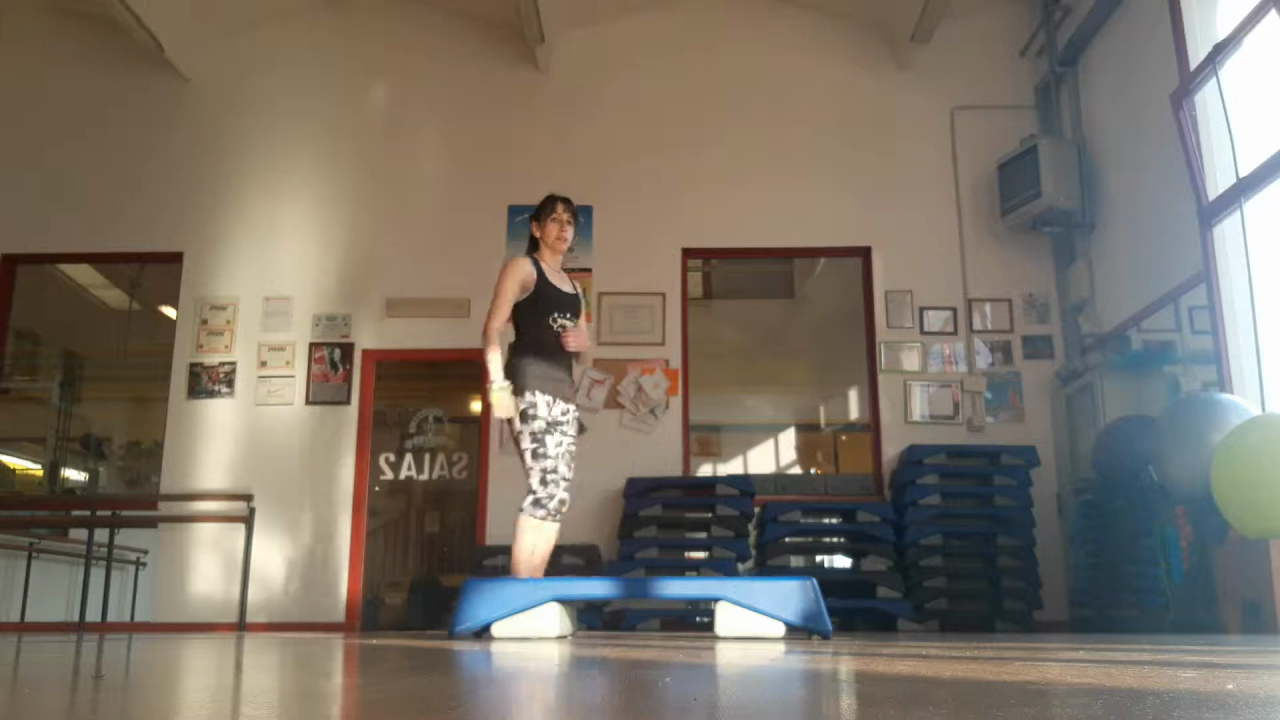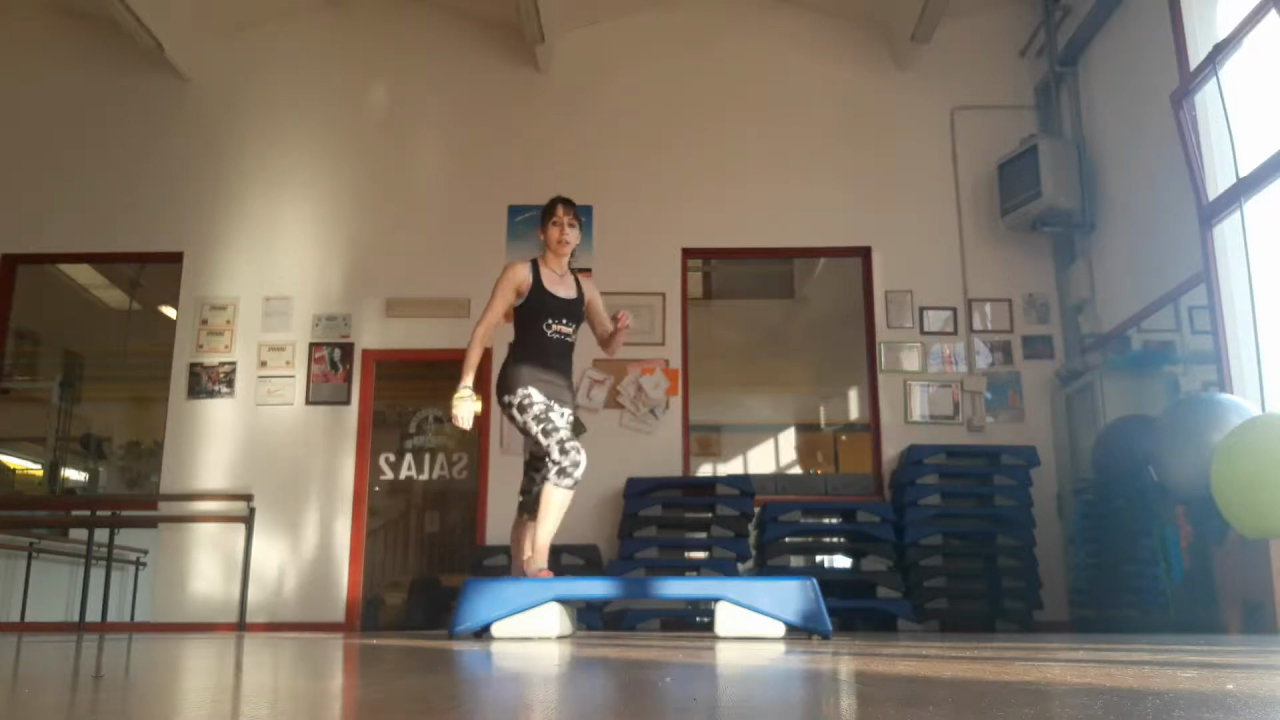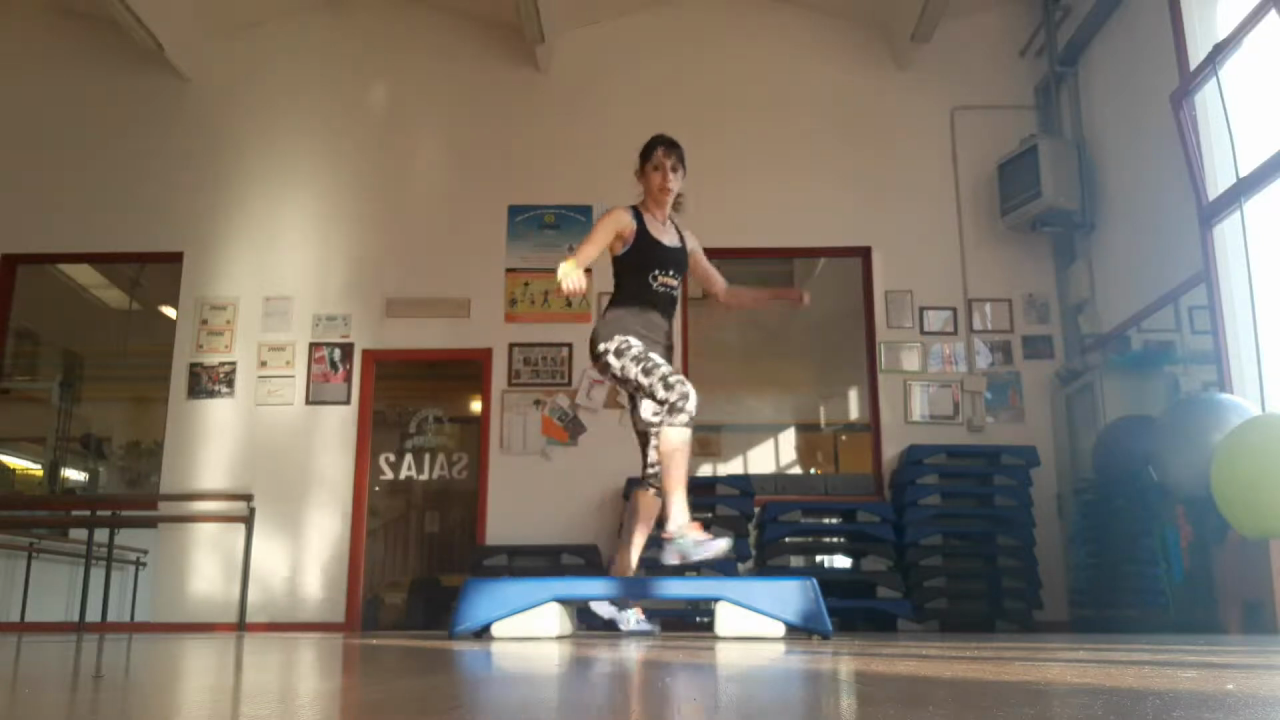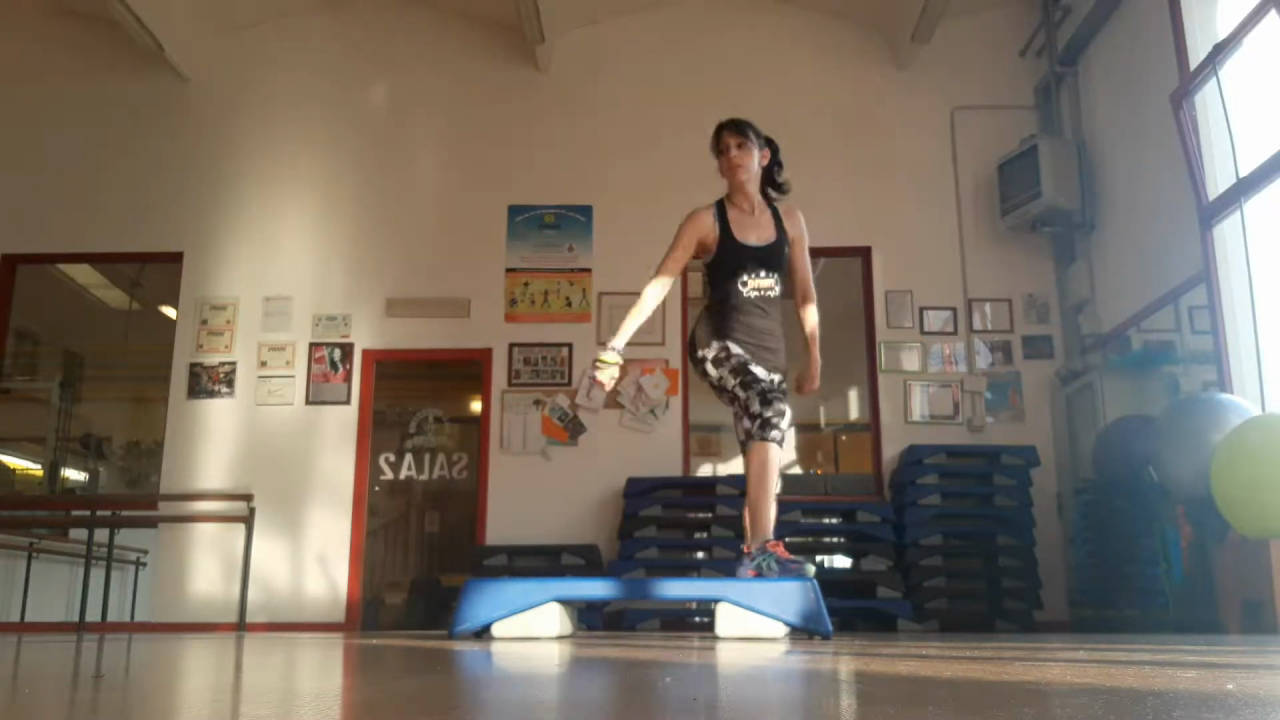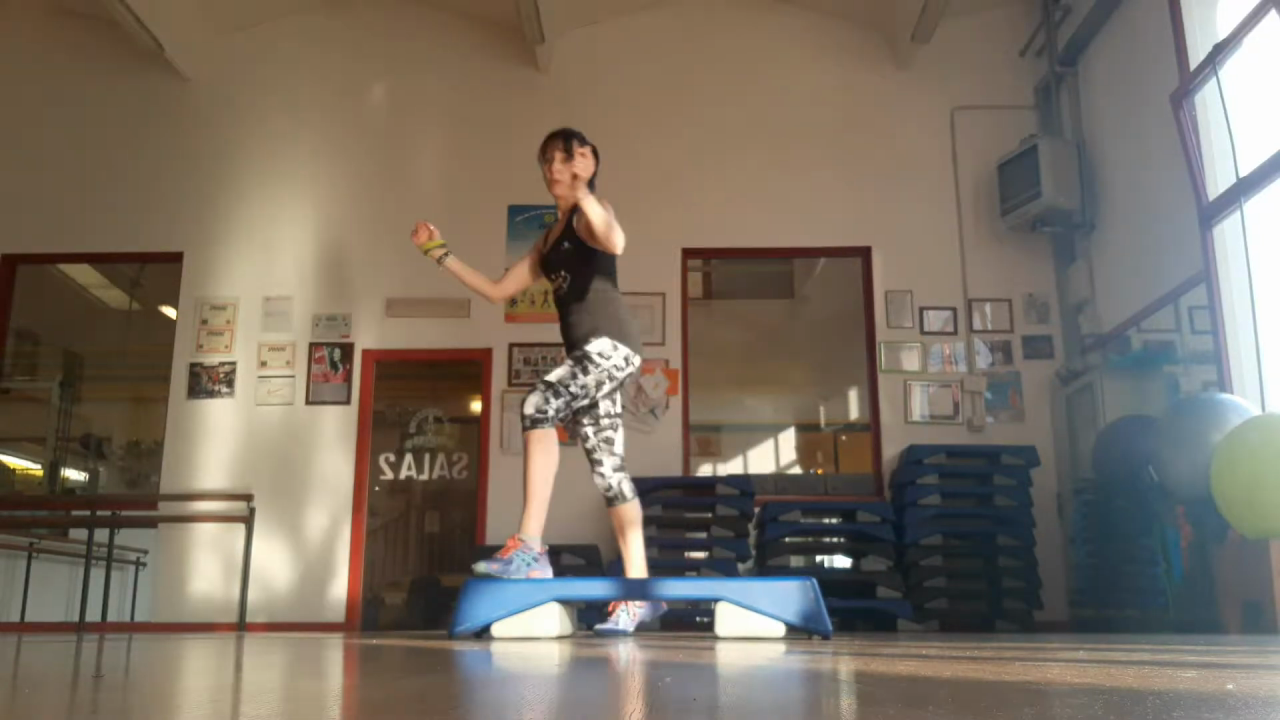
dt=1s
person 1, frame 1
left shoulder: (574, 287)
right shoulder: (521, 267)
left elbow: (583, 349)
right elbow: (493, 327)
left wrist: (582, 343)
right wrist: (498, 383)
left hip: (562, 391)
right hip: (526, 386)
left knee: (556, 492)
right knee: (545, 487)
person 1, frame 2
left shoulder: (585, 287)
right shoulder: (520, 273)
left elbow: (608, 345)
right elbow: (482, 332)
left wrist: (620, 328)
right wrist: (465, 389)
left hip: (560, 394)
right hip: (522, 384)
left knee: (534, 494)
right knee: (570, 458)
left ankle: (520, 583)
right ankle: (534, 565)
person 1, frame 3
left shoulder: (684, 238)
right shoulder: (622, 219)
left elbow: (723, 292)
right elbow: (574, 263)
left wrist: (777, 294)
right wrist: (569, 271)
left hip: (657, 347)
right hip: (619, 336)
left knee: (659, 469)
right knee: (682, 396)
right ankle: (679, 528)
person 1, frame 4
left shoulder: (789, 218)
right shoulder: (703, 221)
left elbow: (804, 293)
right elbow: (659, 285)
left wrist: (813, 356)
right wrist: (616, 346)
left hip: (767, 350)
right hip: (718, 341)
left knee: (767, 474)
right knee: (771, 413)
left ankle: (756, 554)
right ankle: (761, 551)
person 1, frame 5
left shoulder: (591, 216)
right shoulder: (548, 240)
left elbow: (616, 242)
right elbow: (499, 290)
left wrist: (584, 191)
right wrist: (440, 253)
left hip: (610, 343)
right hip: (587, 352)
left knee: (539, 406)
right knee: (608, 472)
left ankle: (529, 549)
right ankle: (639, 593)
